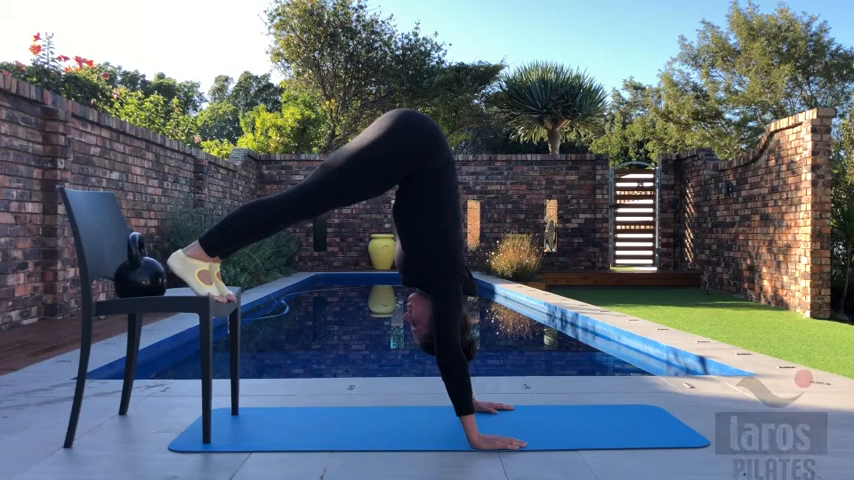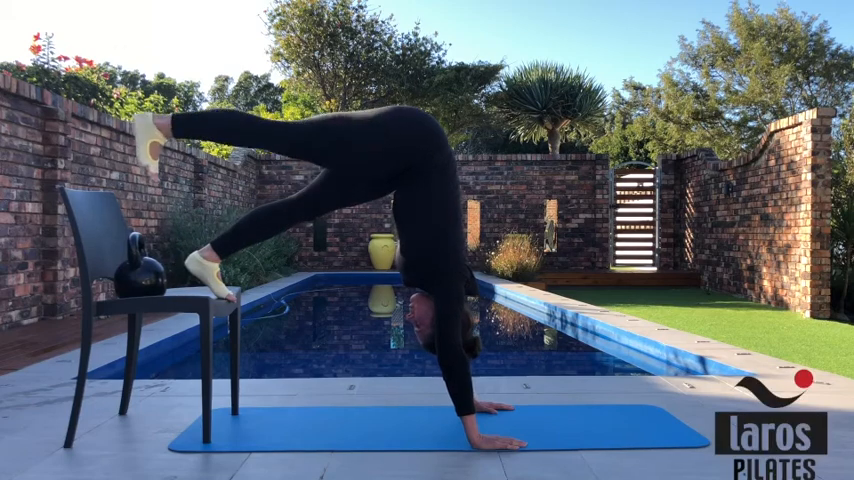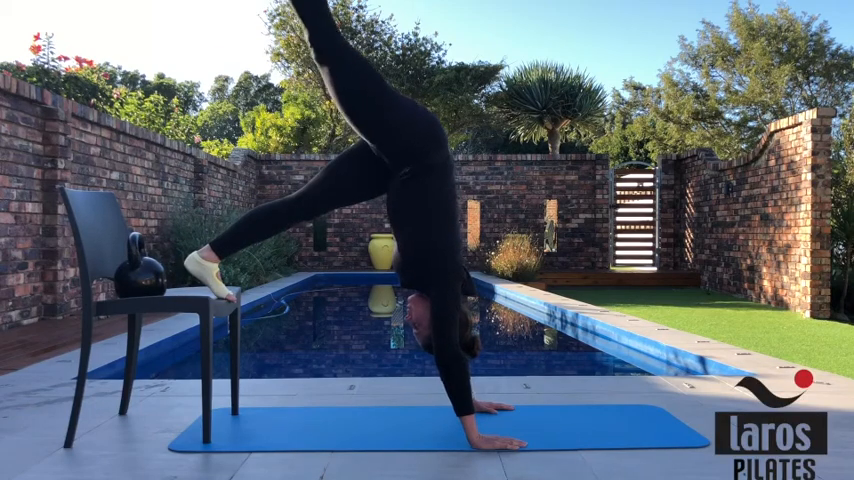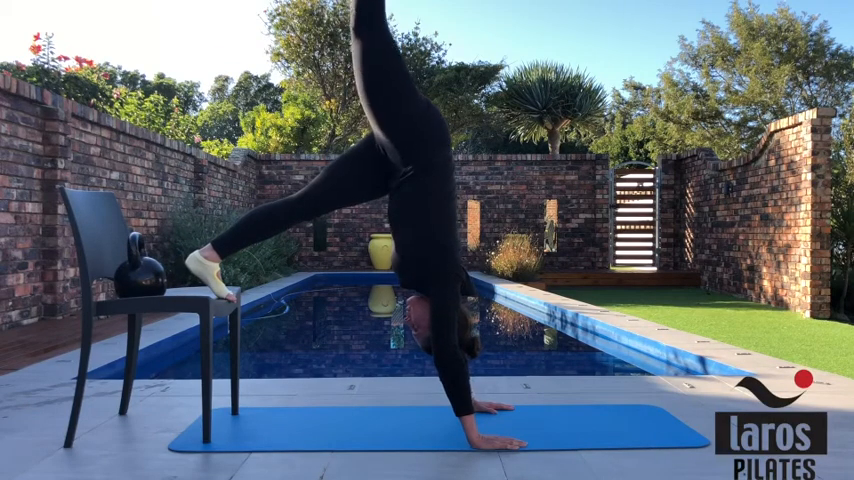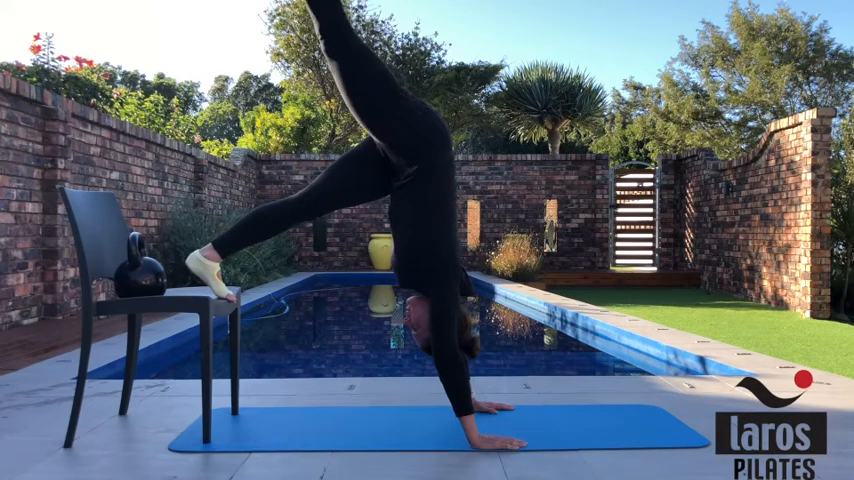
dt=1s
person 1, frame 1
left shoulder: (441, 275)
right shoulder: (443, 279)
left elbow: (450, 349)
right elbow: (448, 353)
left wrist: (470, 401)
left hip: (413, 146)
right hip: (410, 141)
left knee: (307, 202)
right knee: (303, 199)
left ankle: (211, 257)
right ankle: (196, 255)
person 1, frame 2
left shoulder: (443, 280)
right shoulder: (443, 281)
left elbow: (451, 349)
right elbow: (450, 352)
left wrist: (469, 401)
right wrist: (474, 435)
left hip: (406, 157)
right hip: (406, 142)
left knee: (301, 205)
right knee: (279, 137)
left ankle: (209, 257)
right ankle: (166, 125)
person 1, frame 3
left shoulder: (440, 279)
right shoulder: (441, 282)
left elbow: (448, 348)
right elbow: (447, 350)
left wrist: (470, 401)
right wrist: (474, 434)
left hip: (399, 155)
right hip: (404, 145)
left knee: (301, 204)
right knee: (329, 49)
left ankle: (207, 256)
person 1, frame 4
left shoulder: (439, 278)
right shoulder: (439, 280)
left elbow: (447, 348)
right elbow: (447, 351)
left wrist: (470, 401)
right wrist: (473, 434)
left hip: (404, 155)
right hip: (411, 145)
left knee: (303, 203)
left ankle: (210, 256)
person 1, frame 5
left shoulder: (438, 280)
right shoulder: (439, 282)
left elbow: (446, 350)
right elbow: (446, 350)
left wrist: (470, 400)
right wrist: (474, 434)
left hip: (404, 156)
right hip: (411, 143)
left knee: (304, 204)
right knee: (338, 43)
left ankle: (209, 255)
